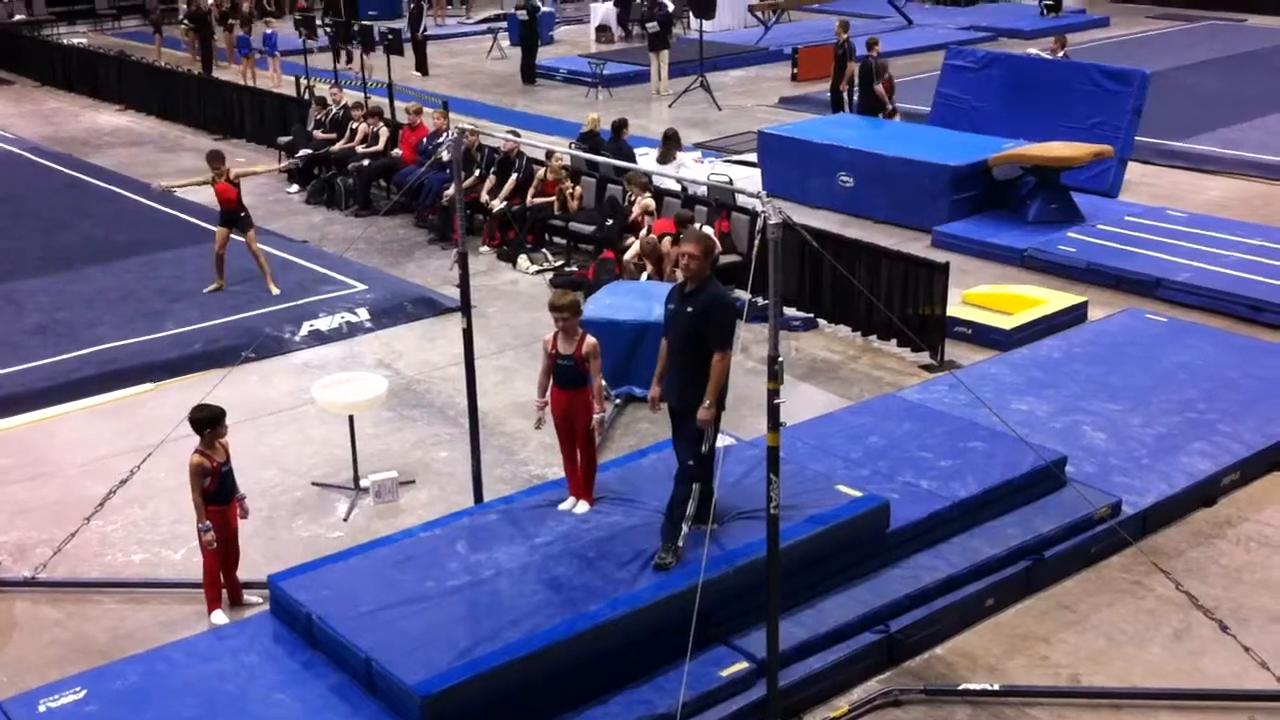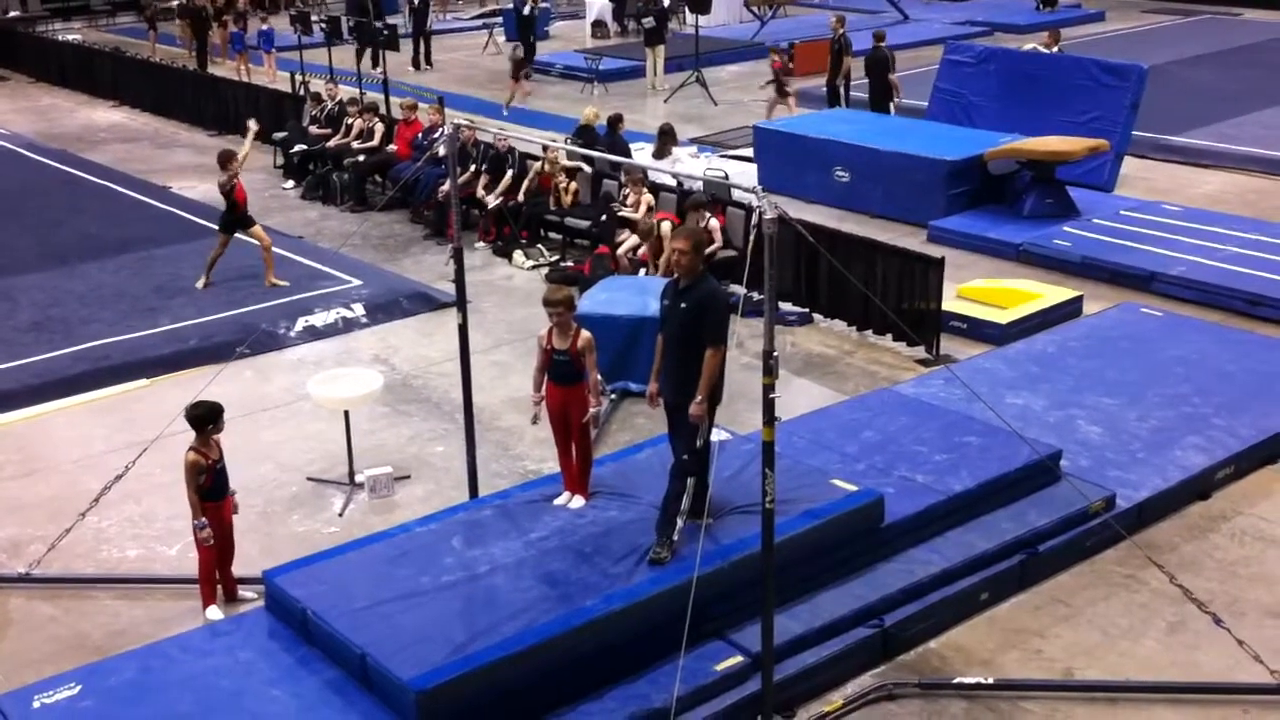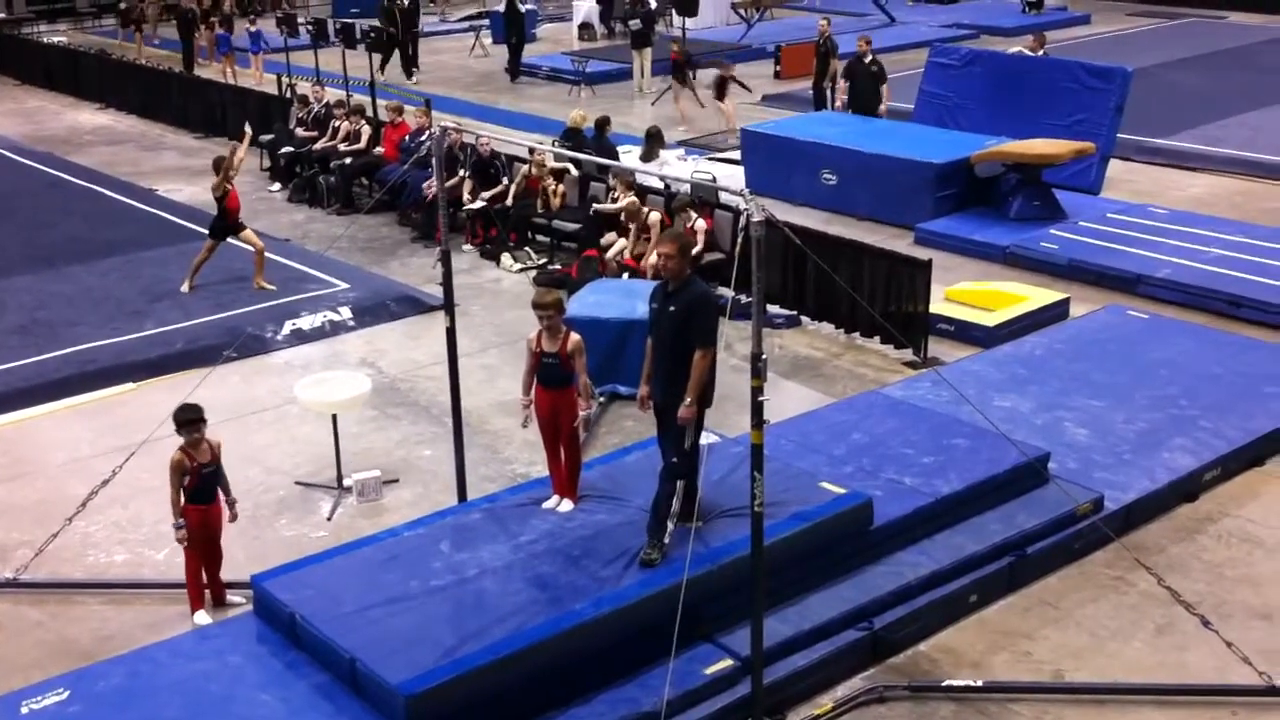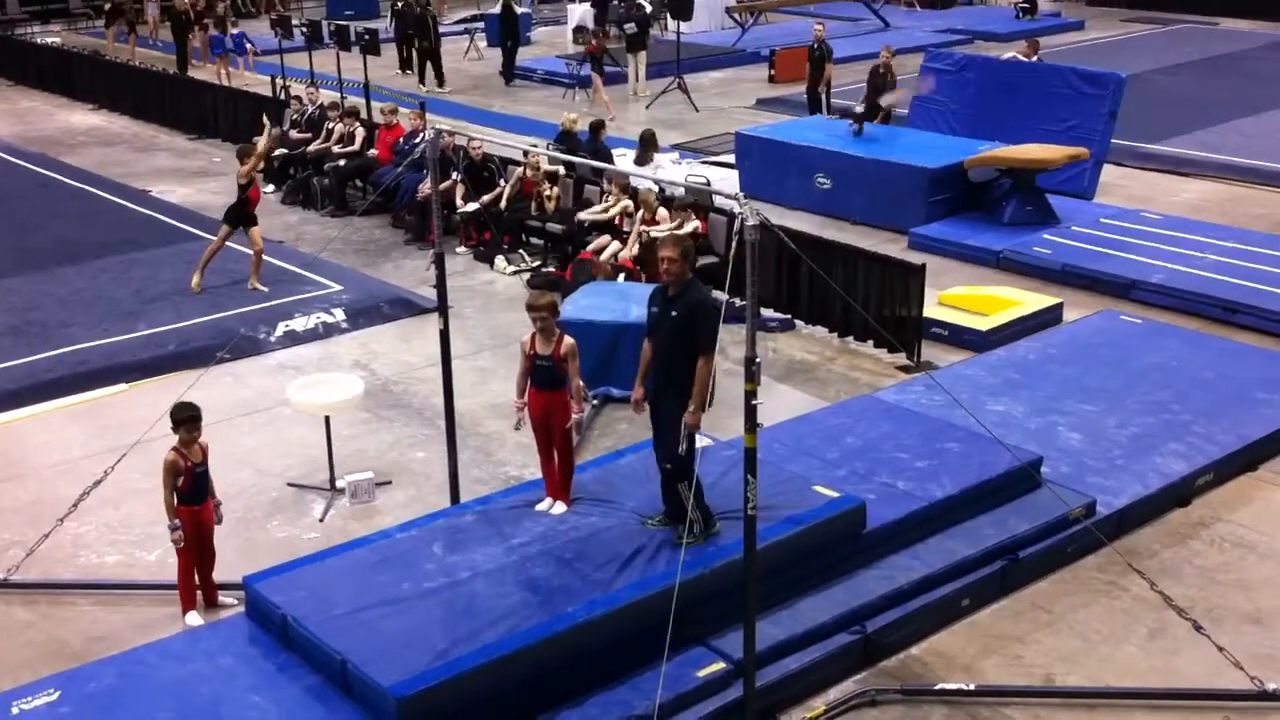
dt=1s
person 1, frame 1
left shoulder: (718, 300)
right shoulder: (675, 293)
left elbow: (722, 355)
left wrist: (709, 403)
right wrist: (657, 382)
left hip: (701, 399)
right hip: (677, 393)
left knee: (690, 468)
right knee: (692, 460)
left ankle: (671, 540)
right ankle: (702, 514)
person 1, frame 2
left shoulder: (712, 295)
right shoulder: (670, 288)
left elbow: (715, 350)
left wrist: (701, 399)
right wrist: (655, 379)
left hip: (696, 394)
right hip: (673, 388)
left knee: (685, 463)
right knee: (690, 454)
left ankle: (666, 534)
right ankle: (697, 508)
person 1, frame 3
left shoulder: (701, 298)
right shoulder: (658, 292)
left elbow: (704, 353)
left wrist: (690, 401)
right wrist: (645, 382)
left hip: (687, 396)
right hip: (663, 391)
left knee: (675, 465)
right knee: (676, 458)
left ankle: (657, 536)
right ankle: (687, 510)
person 1, frame 4
left shoulder: (701, 302)
right shoulder: (657, 295)
left elbow: (706, 359)
left wrist: (695, 407)
right wrist: (640, 384)
left hip: (683, 397)
right hip: (659, 392)
left knee: (675, 462)
right knee: (665, 458)
left ankle: (702, 522)
right ankle: (675, 512)
person 2, frame 1
left shoulder: (589, 344)
right shoulder: (549, 341)
left elbow: (596, 379)
right elbow: (545, 374)
left wrist: (599, 411)
right wrist: (540, 406)
left hip: (582, 399)
right hip: (559, 399)
left knee: (586, 449)
right knee: (567, 448)
left ankle: (586, 496)
right ankle: (574, 493)
person 2, frame 2
left shoulder: (584, 338)
right shoulder: (544, 336)
left elbow: (592, 373)
right elbow: (540, 370)
left wrist: (595, 405)
right wrist: (536, 401)
left hip: (577, 394)
right hip: (554, 394)
left knee: (581, 444)
right knee: (562, 444)
left ankle: (581, 491)
right ankle: (568, 488)
person 2, frame 3
left shoulder: (573, 341)
right shoulder: (533, 340)
left elbow: (582, 376)
right elbow: (529, 373)
left wrist: (585, 408)
right wrist: (525, 404)
left hip: (566, 398)
right hip: (543, 398)
left knee: (570, 447)
right knee: (550, 447)
left ankle: (570, 495)
right ankle: (557, 492)
person 2, frame 4
left shoulder: (567, 344)
right shoulder: (527, 342)
left elbow: (574, 379)
right elbow: (523, 375)
left wrist: (577, 411)
right wrist: (520, 406)
left hip: (560, 400)
right hip: (537, 400)
left knee: (563, 450)
right knee: (544, 450)
left ankle: (563, 497)
right ankle: (550, 494)
person 3, frame 1
left shoulder: (223, 445)
right shoulder: (198, 461)
right elbow: (197, 496)
left wrist: (240, 499)
right wrist: (204, 527)
left hip: (229, 508)
right hip: (212, 514)
left knee: (232, 556)
right knee: (213, 562)
left ankle: (236, 596)
right ankle: (214, 608)
person 3, frame 2
left shoulder: (216, 441)
right shoulder: (193, 458)
right elbow: (192, 493)
left wrist: (231, 495)
right wrist: (200, 524)
left hip: (223, 504)
right hip: (208, 511)
left knee: (227, 551)
right knee: (209, 558)
left ankle: (231, 591)
right ankle: (210, 603)
person 3, frame 3
left shoulder: (214, 446)
right shoulder: (179, 459)
right elbow: (175, 492)
left wrist: (231, 502)
right wrist: (179, 524)
left hip: (214, 508)
right hip: (193, 513)
left knee: (214, 555)
right knee: (195, 561)
left ankle: (219, 596)
right ankle: (197, 608)
person 3, frame 4
left shoulder: (203, 447)
right shoulder: (173, 459)
right elbow: (168, 494)
left wrist: (216, 504)
right wrist: (174, 526)
left hip: (204, 509)
right hip: (186, 514)
left knee: (207, 555)
right knee: (187, 562)
left ankle: (211, 597)
right ankle: (189, 609)
